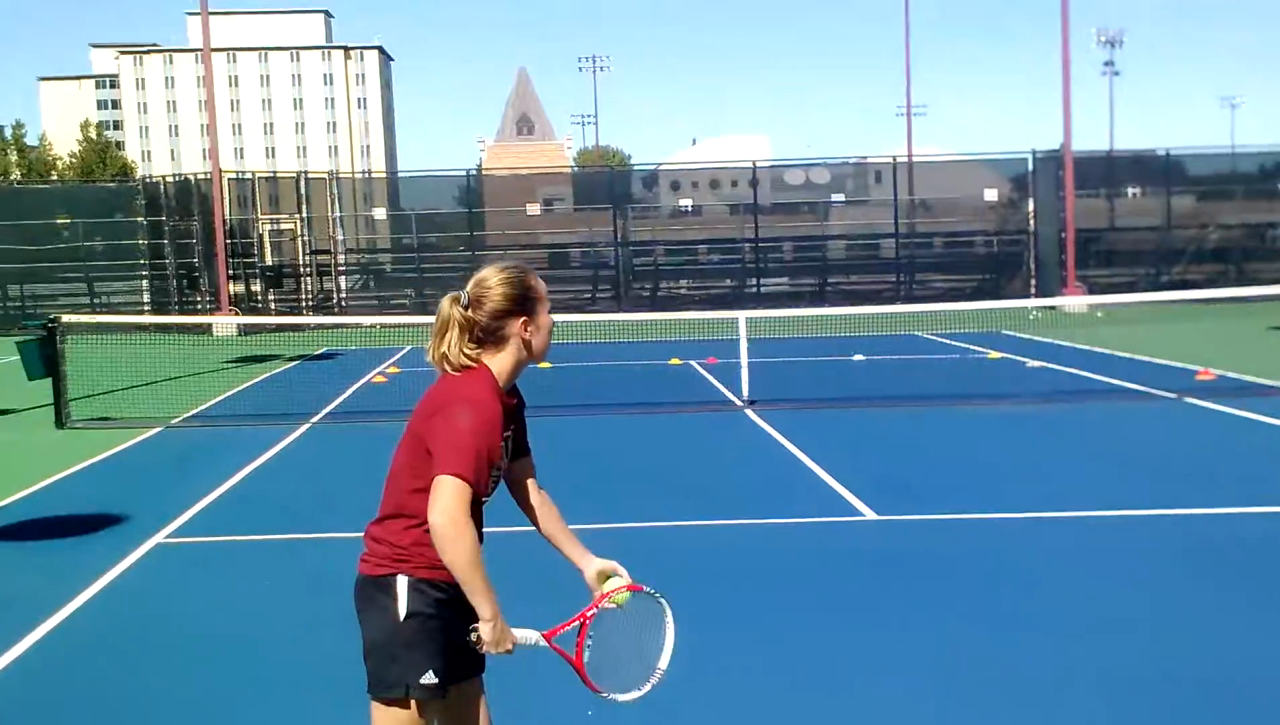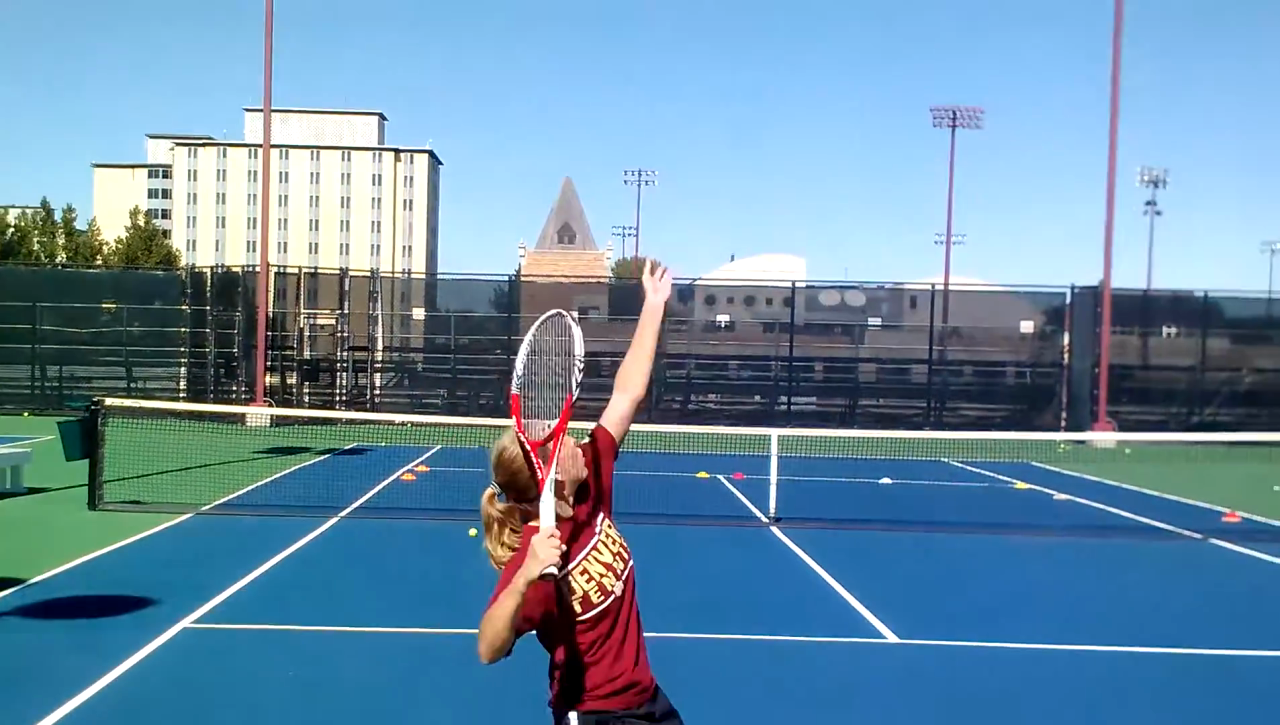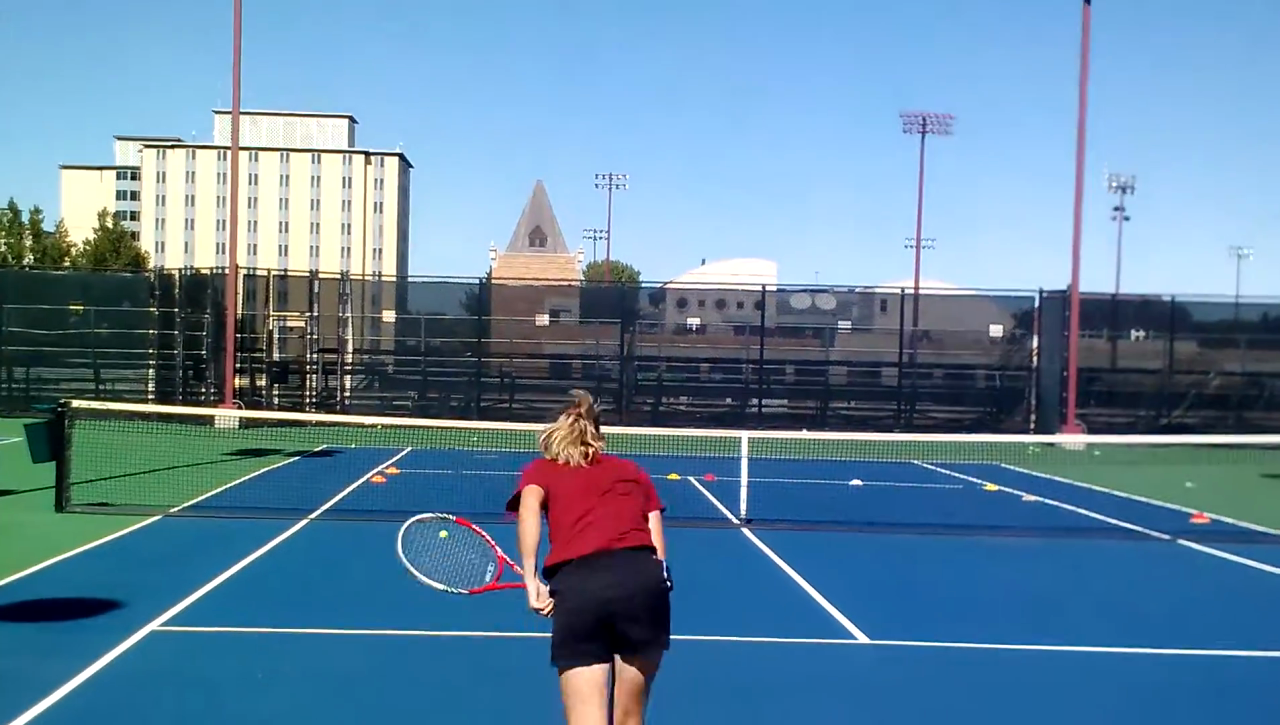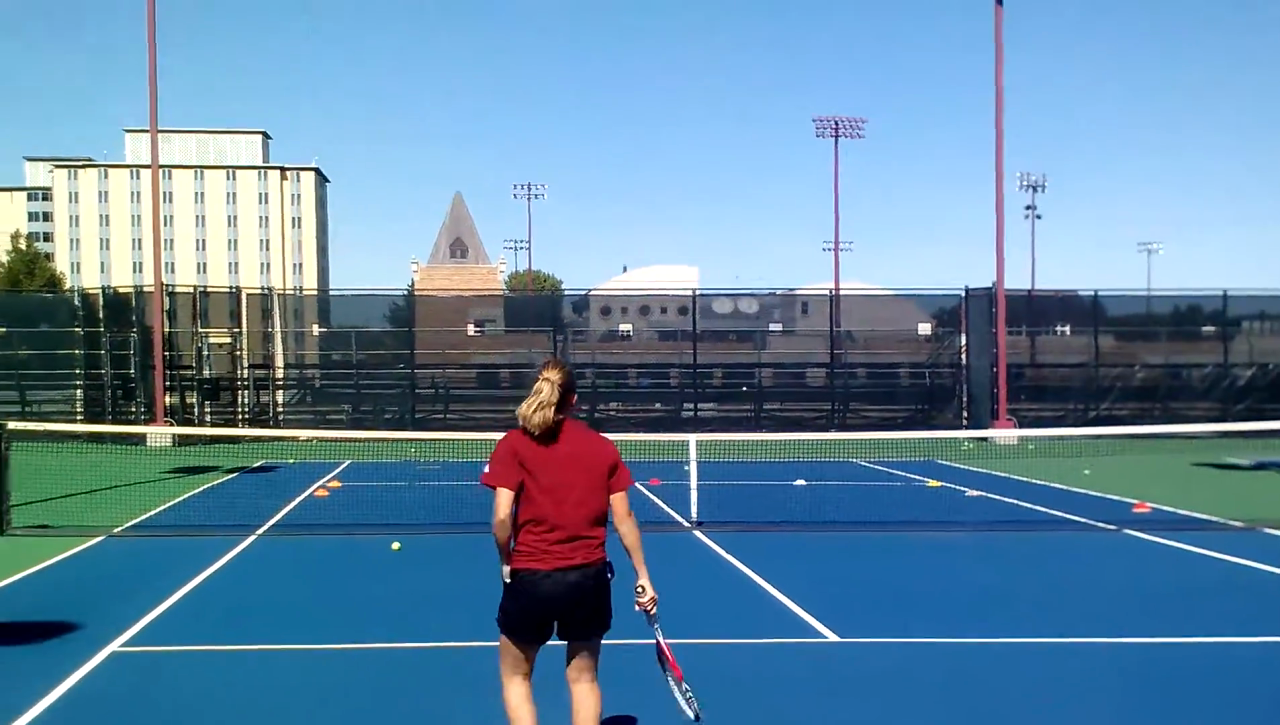
dt=1s
person 1, frame 1
left shoulder: (501, 396)
right shoulder: (472, 403)
left elbow: (527, 490)
right elbow: (446, 517)
left wrist: (585, 560)
right wrist: (491, 613)
left hip: (446, 585)
right hip: (406, 587)
person 1, frame 2
left shoulder: (592, 489)
right shoulder: (534, 556)
left elbow: (627, 392)
right elbow: (490, 650)
left wrist: (654, 306)
right wrist: (525, 576)
person 1, frame 3
left shoulder: (541, 471)
right shoulder: (634, 472)
left elbow: (530, 505)
right elbow: (657, 545)
left wrist: (531, 578)
left hip: (578, 585)
right hip: (644, 577)
person 1, frame 4
left shoulder: (513, 445)
right shoulder: (604, 447)
left elbow: (502, 516)
right elbow: (624, 517)
left wrist: (506, 560)
right wrist: (643, 576)
left hip: (531, 577)
right hip: (589, 576)
left knee: (515, 675)
right knee: (583, 677)
